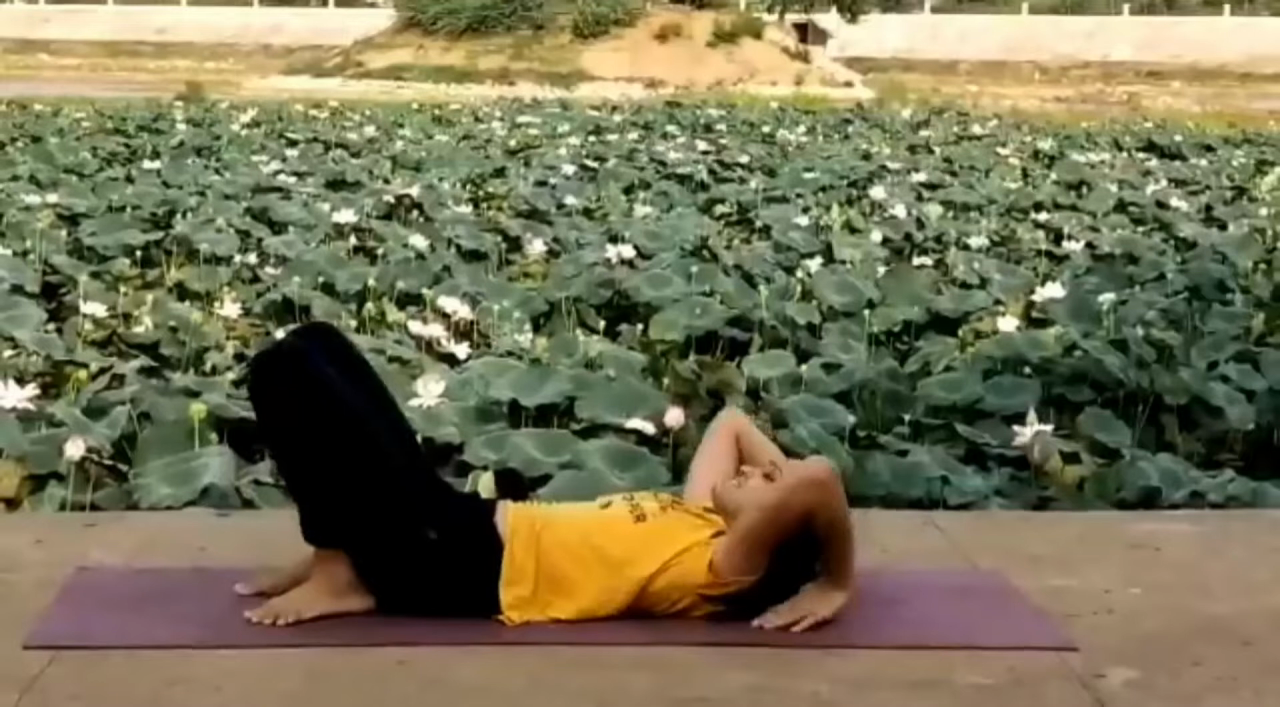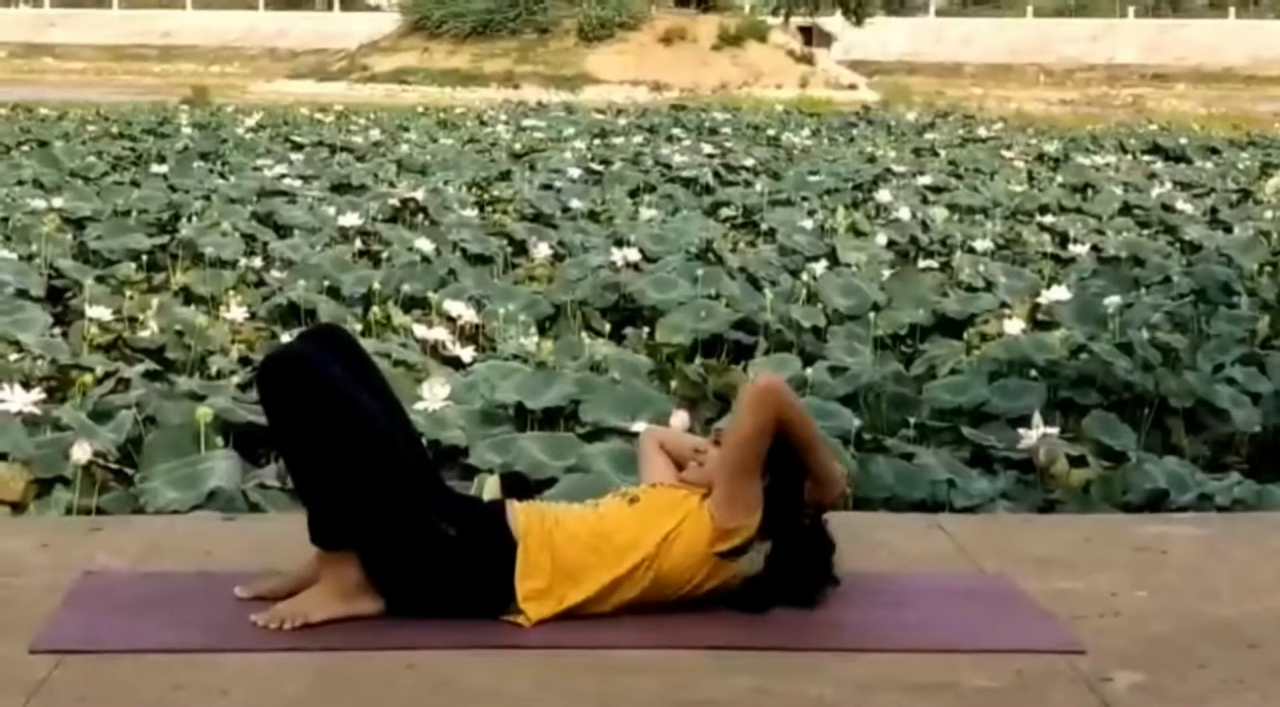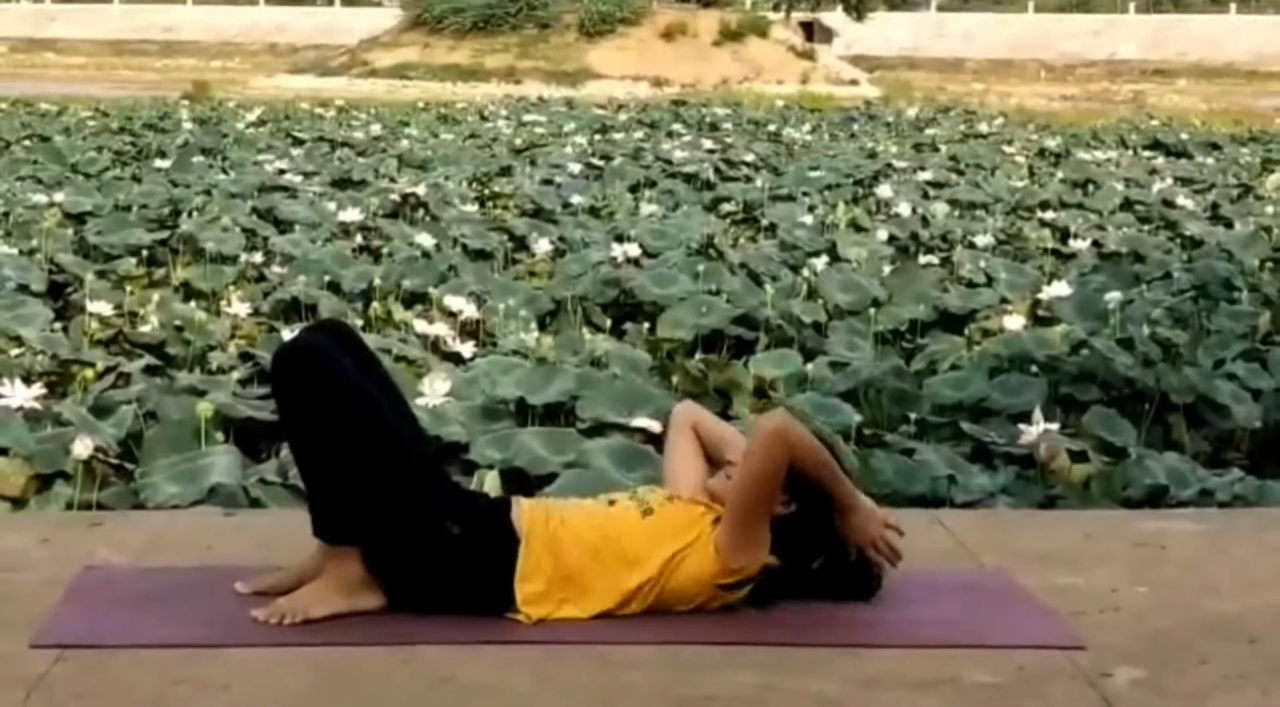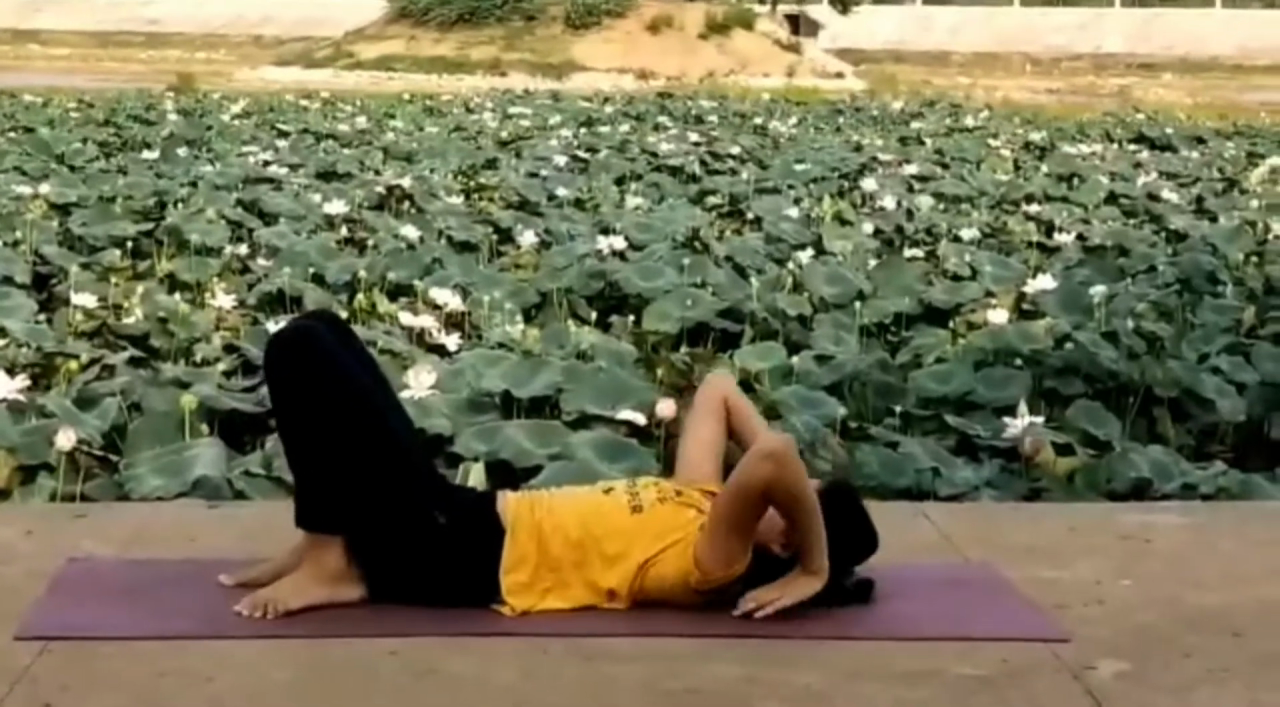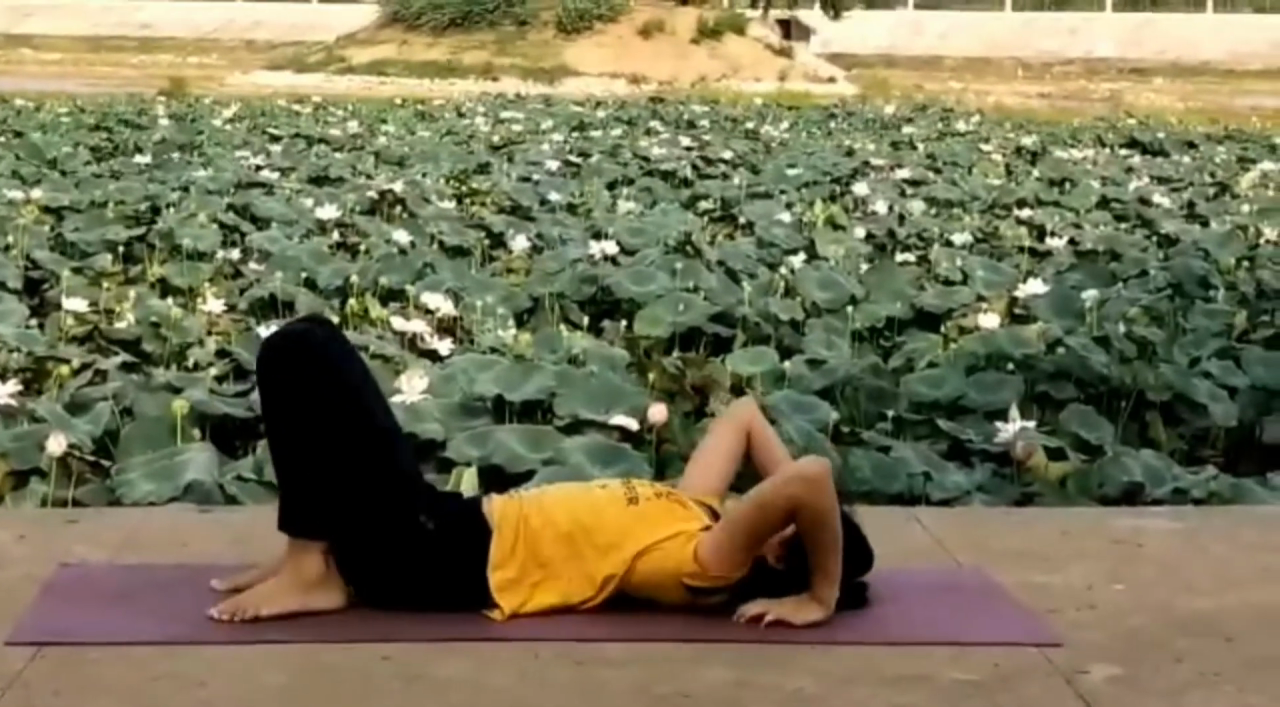
dt=0.4s
person 1, frame 1
left shoulder: (722, 570)
right shoulder: (702, 518)
left elbow: (819, 477)
right elbow: (731, 421)
left wrist: (838, 582)
right wrist: (786, 469)
left hip: (451, 566)
right hip: (471, 525)
left knee: (283, 369)
right knee: (316, 343)
left ankle: (340, 578)
right ankle: (336, 554)
person 1, frame 2
left shoulder: (726, 525)
right shoulder: (692, 507)
left elbow: (764, 390)
right elbow: (652, 435)
left wrist: (823, 469)
right wrist: (709, 452)
left hip: (464, 568)
right hip: (471, 530)
left knee: (290, 371)
right knee: (324, 346)
left ankle: (347, 582)
right ankle: (338, 558)
person 1, frame 3
left shoulder: (732, 557)
right shoulder: (703, 511)
left elbow: (776, 429)
right elbow: (685, 415)
left wrist: (853, 509)
right wrist: (750, 452)
left hip: (466, 563)
right hip: (480, 525)
left knee: (304, 363)
right knee: (328, 340)
left ankle: (350, 577)
right ankle: (343, 552)
person 1, frame 4
left shoulder: (716, 566)
right shoulder: (700, 500)
left elbow: (774, 453)
right elbow: (717, 386)
right wrist: (791, 480)
left hip: (447, 556)
right hip: (469, 518)
left knee: (299, 349)
right knee: (318, 332)
left ankle: (331, 566)
right ankle: (326, 545)
person 1, frame 5
left shoulder: (709, 566)
right shoulder: (698, 513)
left elbow: (814, 474)
right elbow: (744, 412)
left wrist: (821, 599)
right wrist: (796, 493)
left hip: (434, 558)
right hip: (455, 527)
left knee: (294, 353)
right knee: (312, 339)
left ankle: (312, 573)
right ankle: (314, 552)
